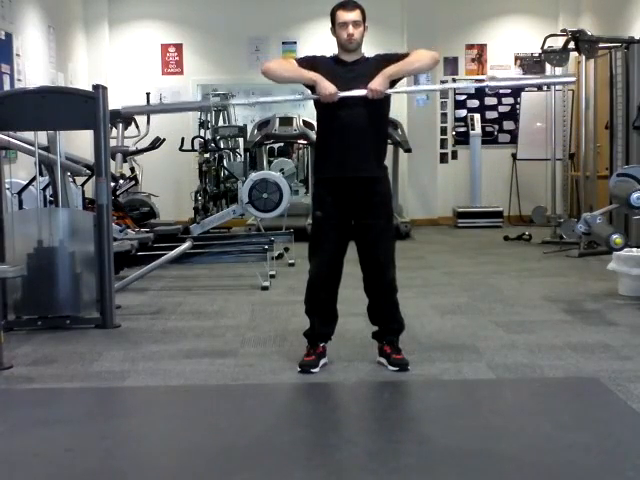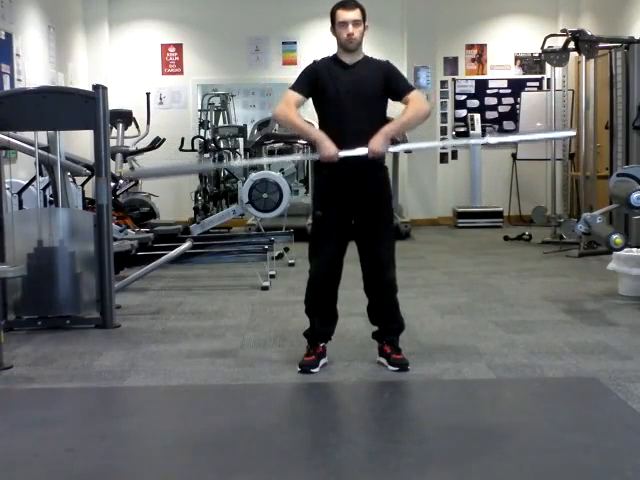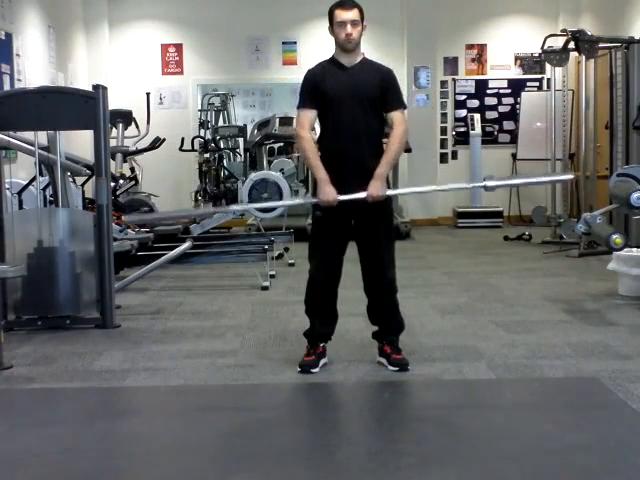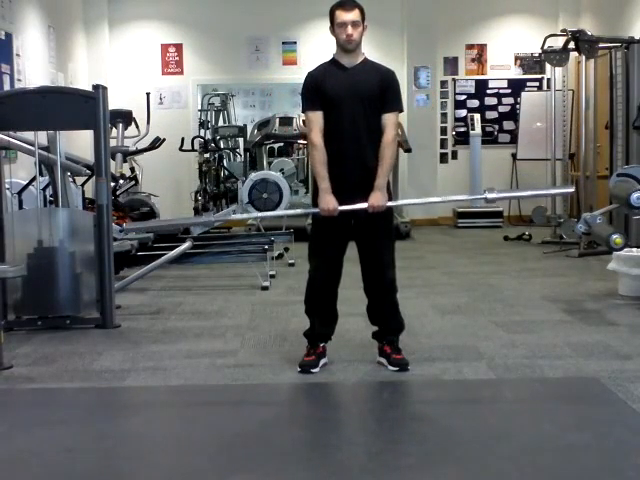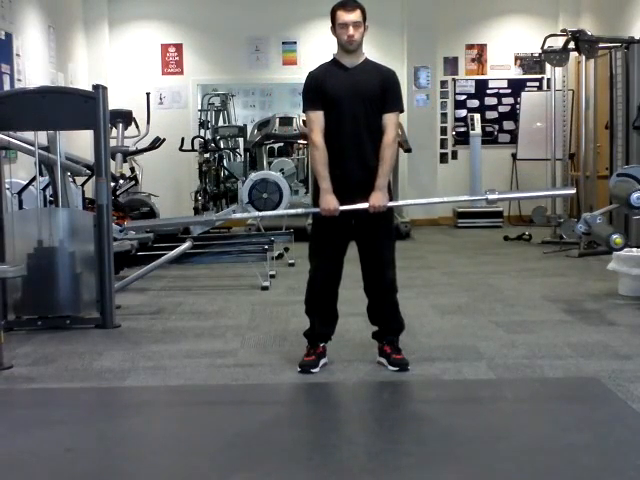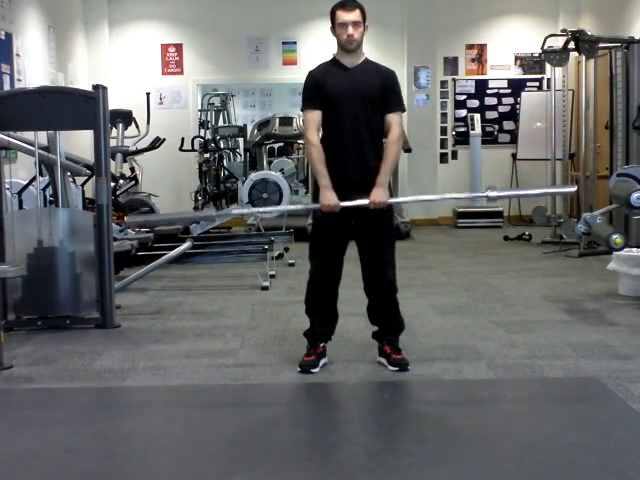
dt=0.5s
person 1, frame 1
left shoulder: (382, 63)
right shoulder: (319, 65)
left elbow: (430, 57)
right elbow: (270, 67)
left wrist: (388, 74)
right wrist: (315, 79)
left hip: (373, 183)
right hip: (329, 184)
left knee: (381, 268)
right knee: (323, 269)
left ankle: (389, 342)
right ankle: (317, 342)
person 1, frame 2
left shoulder: (383, 70)
right shoulder: (318, 70)
left elbow: (421, 106)
right elbow: (283, 109)
left wrist: (387, 131)
right wrist: (318, 136)
left hip: (373, 184)
right hip: (329, 185)
left knee: (380, 268)
right knee: (322, 269)
left ankle: (388, 342)
right ankle: (317, 343)
person 1, frame 3
left shoulder: (382, 75)
right shoulder: (317, 76)
left elbow: (399, 128)
right elbow: (303, 131)
left wrist: (380, 177)
right wrist: (322, 181)
left hip: (374, 190)
right hip: (330, 190)
left knee: (380, 270)
right knee: (323, 271)
left ankle: (388, 342)
right ankle: (317, 343)
person 1, frame 4
left shoulder: (383, 76)
right shoulder: (317, 78)
left elbow: (389, 135)
right elbow: (315, 137)
left wrist: (380, 188)
right wrist: (324, 191)
left hip: (373, 192)
right hip: (331, 193)
left knee: (381, 272)
right knee: (322, 272)
left ankle: (388, 342)
right ankle: (317, 343)
person 1, frame 5
left shoulder: (384, 77)
right shoulder: (318, 78)
left elbow: (390, 135)
right elbow: (316, 137)
left wrist: (381, 188)
right wrist: (325, 191)
left hip: (374, 192)
right hip: (331, 194)
left knee: (381, 272)
right knee: (323, 273)
left ankle: (388, 342)
right ankle: (317, 343)
person 1, frame 6
left shoulder: (384, 76)
right shoulder: (318, 77)
left elbow: (395, 133)
right elbow: (311, 135)
left wrist: (382, 185)
right wrist: (324, 187)
left hip: (373, 192)
right hip: (331, 193)
left knee: (381, 271)
right knee: (323, 272)
left ankle: (388, 342)
right ankle: (317, 343)
